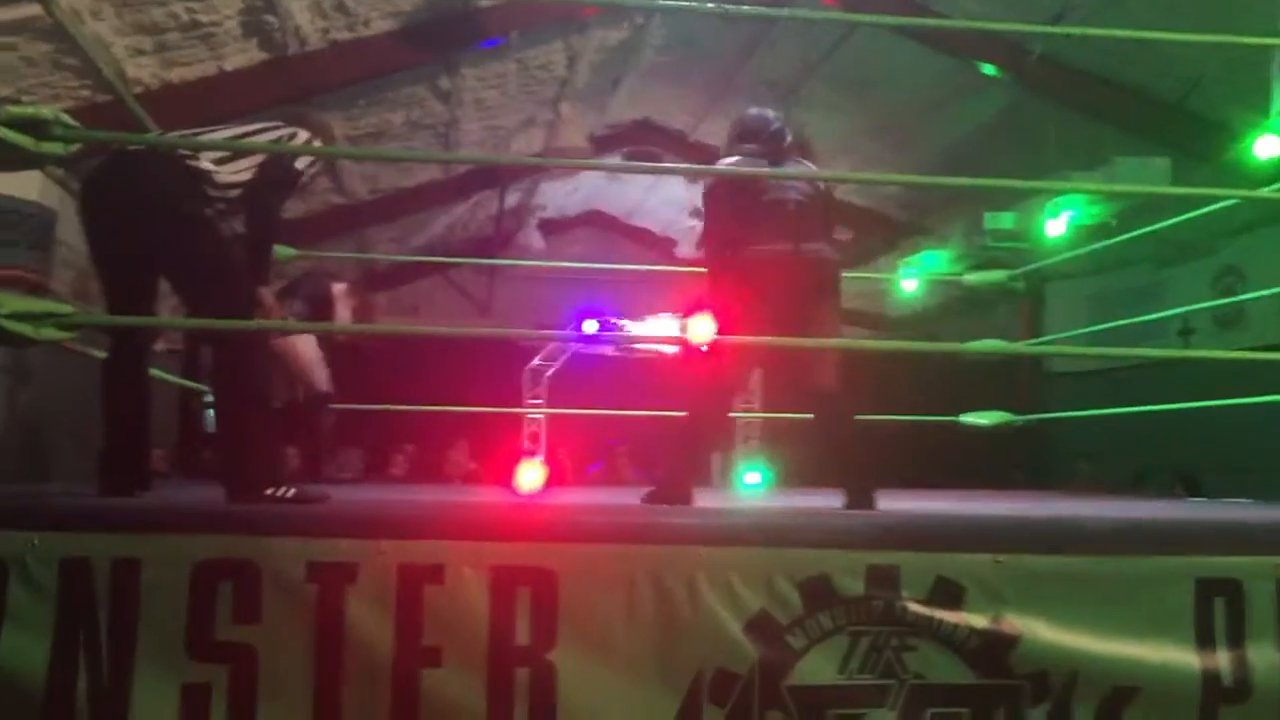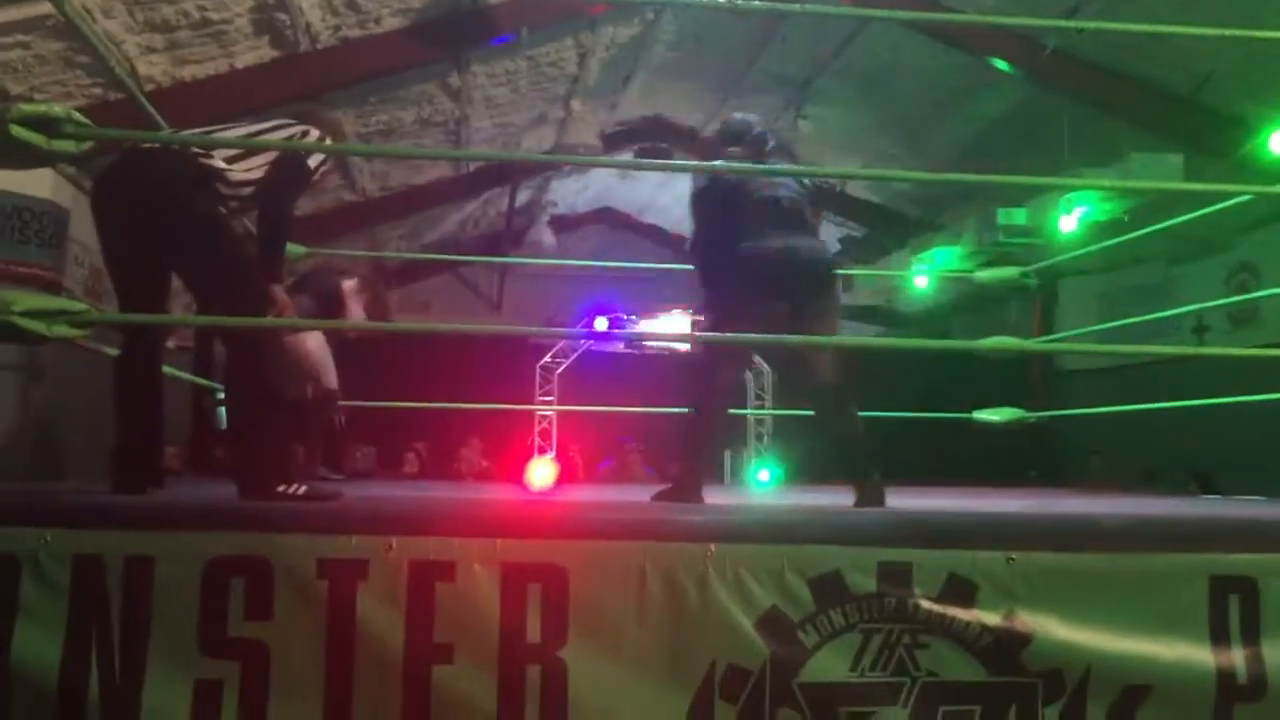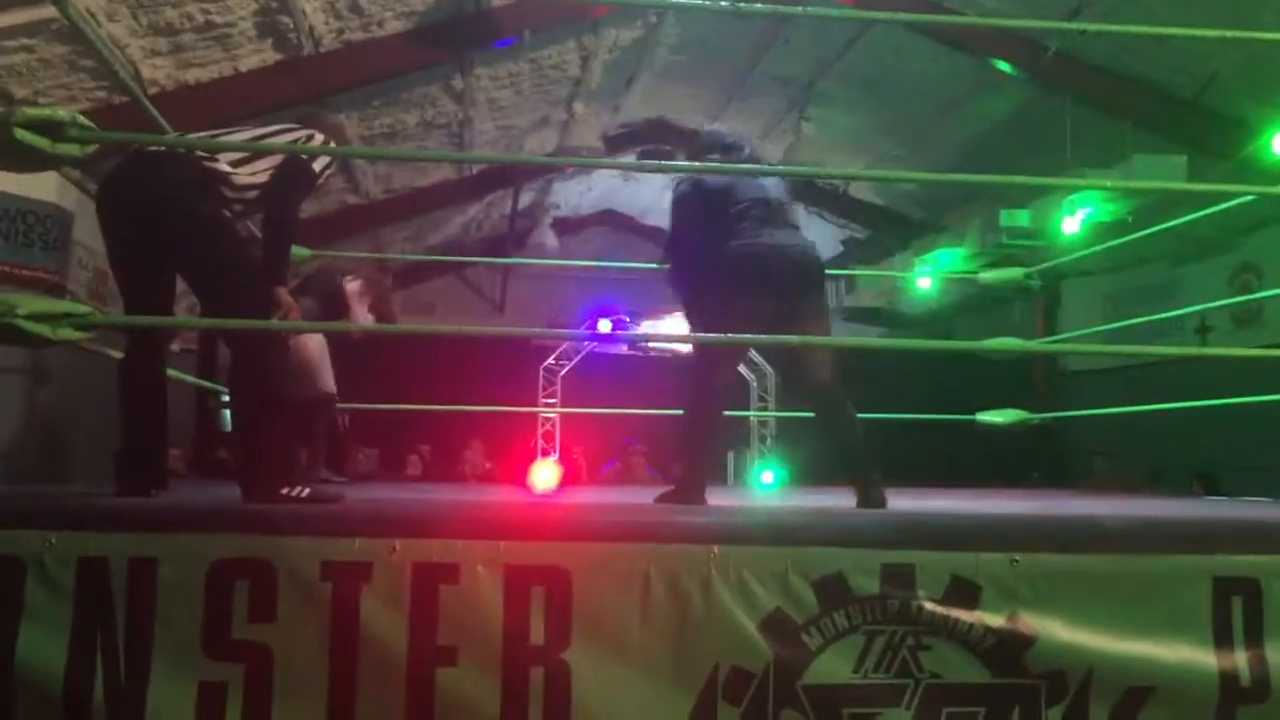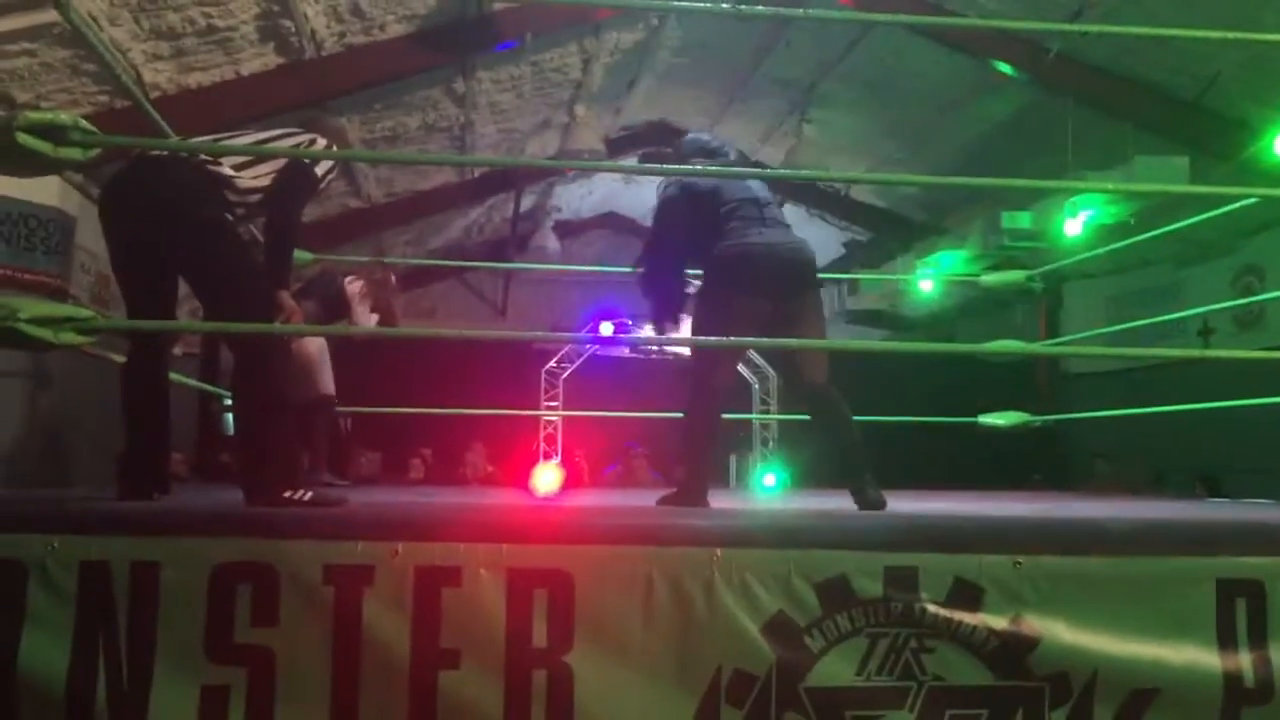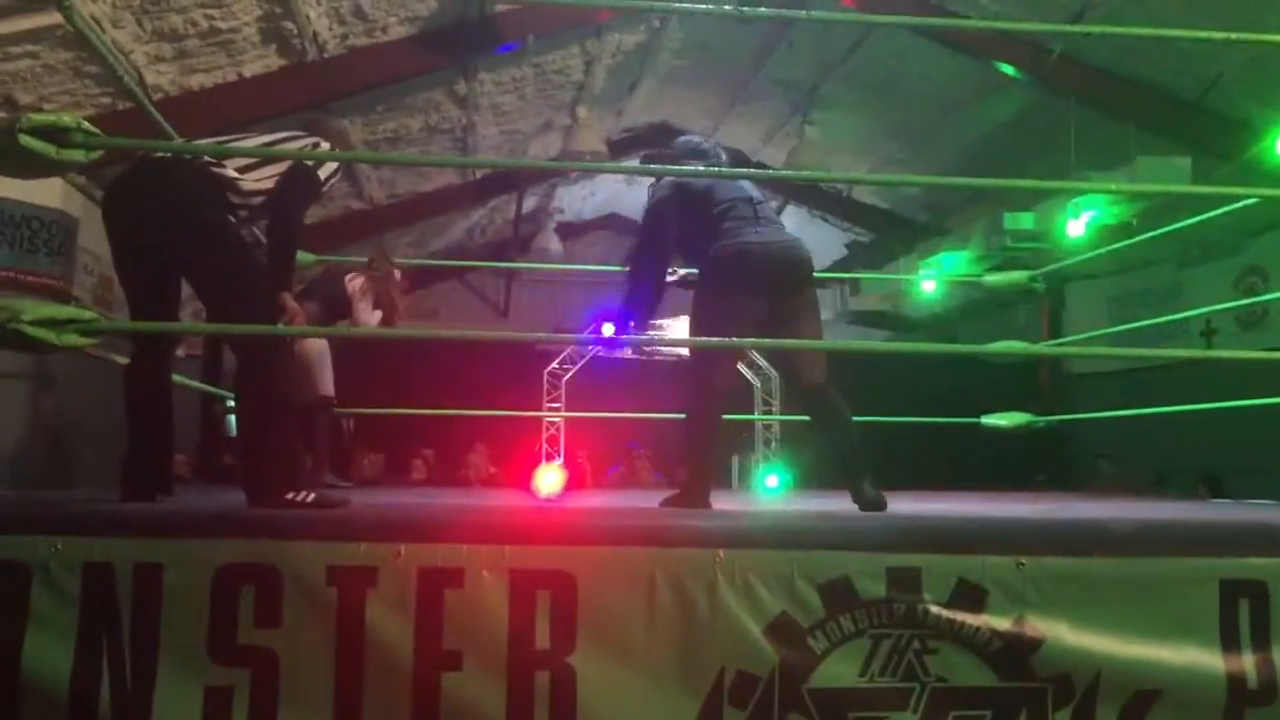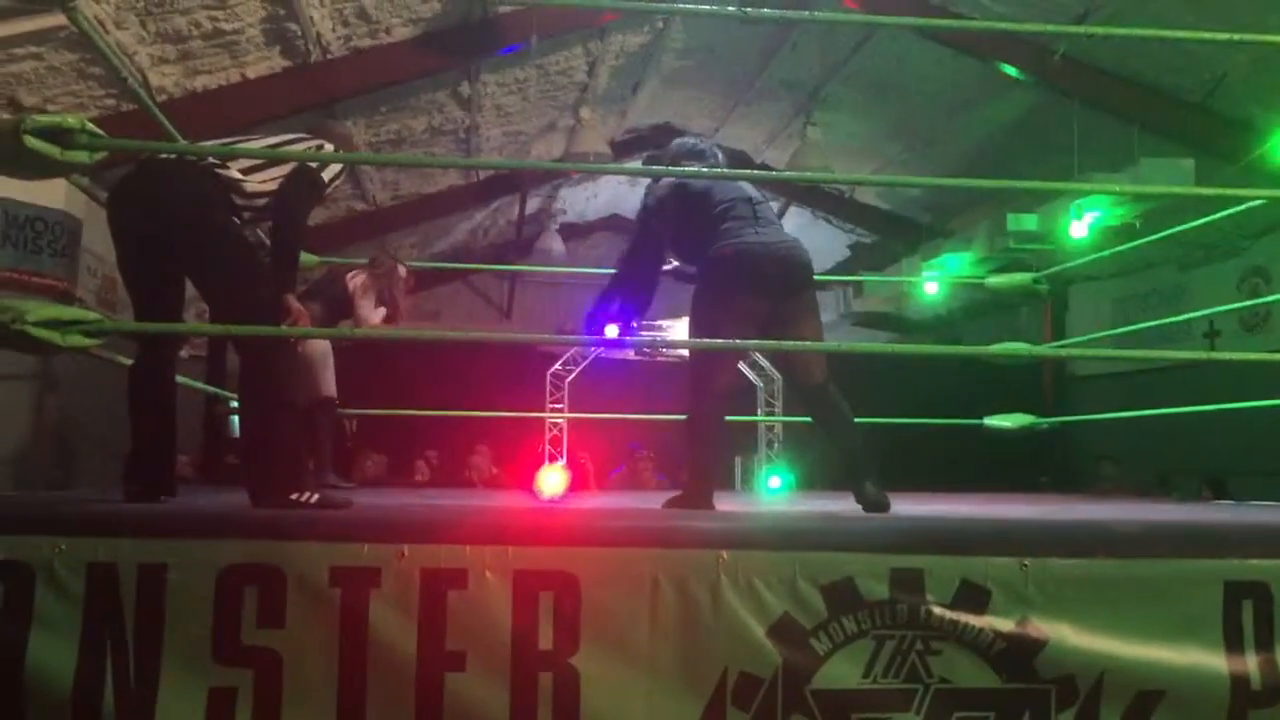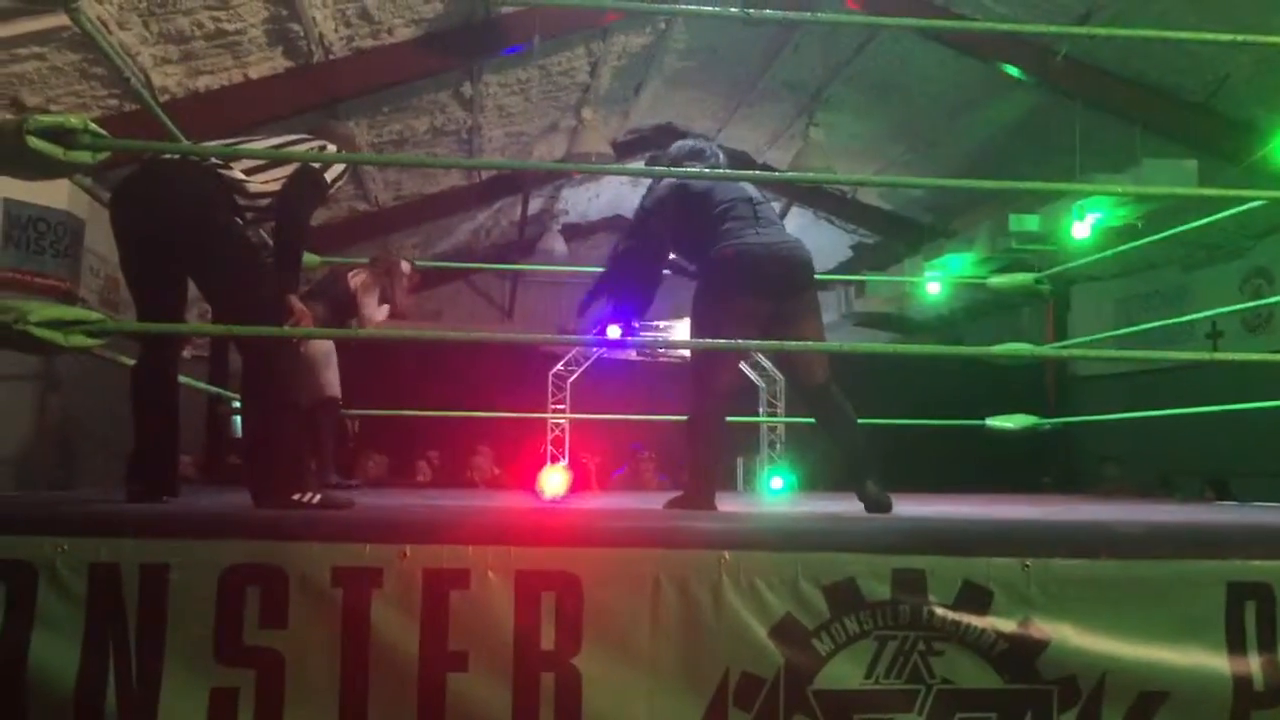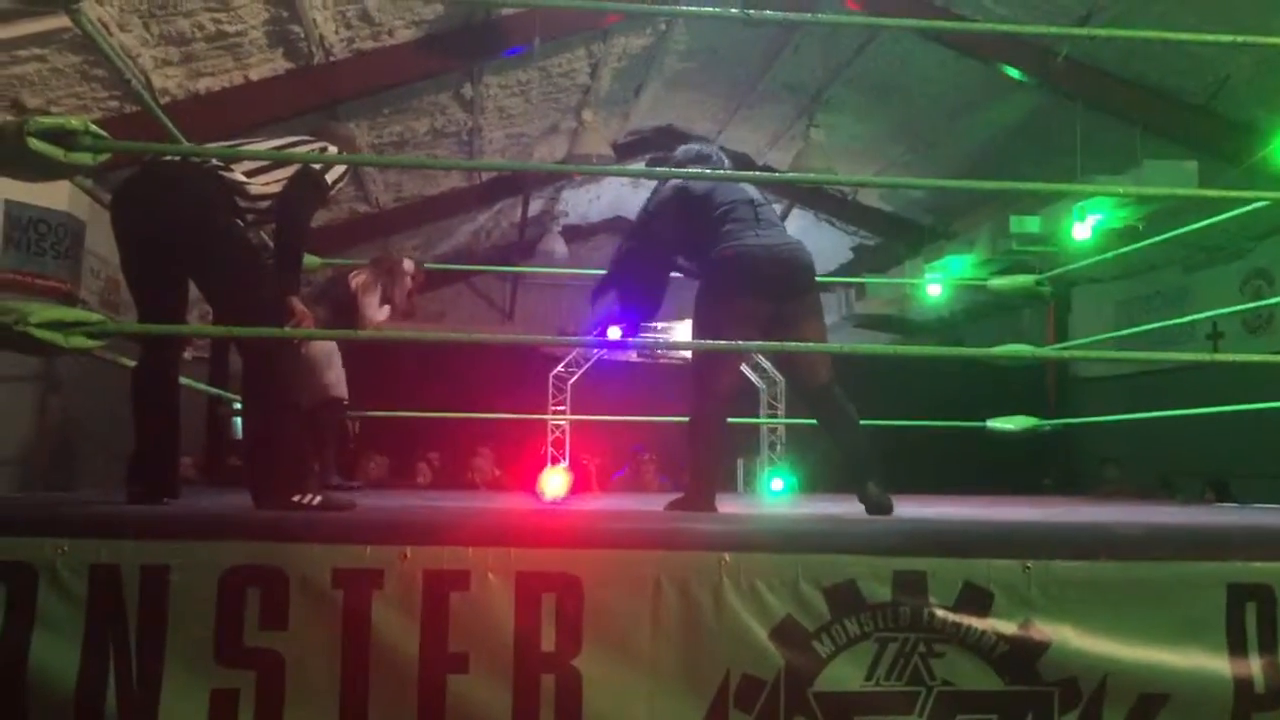
dt=0.1s
person 1, frame 1
left shoulder: (250, 135)
right shoulder: (305, 141)
right elbow: (265, 199)
right wrist: (258, 283)
left hip: (105, 182)
right hip: (167, 189)
left knee: (130, 333)
right knee: (239, 331)
left ankle: (121, 476)
right ankle: (255, 481)
person 1, frame 2
left shoulder: (258, 133)
right shoulder: (317, 139)
right elbow: (276, 196)
right wrist: (271, 281)
left hip: (118, 178)
right hip: (179, 188)
left knee: (142, 329)
right knee: (252, 330)
left ankle: (133, 473)
right ankle: (266, 479)
person 1, frame 3
left shoulder: (262, 138)
right shoulder: (320, 144)
right elbow: (281, 201)
right wrist: (275, 284)
left hip: (122, 183)
right hip: (184, 191)
left knee: (146, 334)
right knee: (256, 332)
left ankle: (137, 476)
right ankle: (271, 480)
person 1, frame 4
left shoulder: (262, 142)
right shoulder: (323, 148)
right elbow: (284, 204)
right wrist: (278, 287)
left hip: (126, 186)
right hip: (186, 195)
left knee: (149, 337)
right knee: (259, 337)
left ankle: (139, 479)
right ankle: (274, 484)
person 1, frame 5
left shoulder: (269, 146)
right shoulder: (326, 152)
right elbow: (287, 206)
right wrist: (281, 290)
left hip: (128, 189)
right hip: (189, 197)
left knee: (152, 340)
right knee: (262, 337)
left ankle: (143, 481)
right ankle: (276, 485)
person 1, frame 6
left shoulder: (271, 147)
right shoulder: (329, 155)
right elbow: (291, 208)
right wrist: (285, 291)
left hip: (133, 190)
right hip: (193, 199)
left knee: (156, 339)
right knee: (266, 339)
left ankle: (146, 481)
right ankle: (279, 486)
person 1, frame 7
left shoulder: (276, 148)
right shoulder: (332, 156)
right elbow: (293, 208)
right wrist: (288, 291)
left hip: (135, 191)
right hip: (197, 199)
left knee: (159, 341)
right knee: (268, 339)
left ankle: (149, 481)
right ankle: (282, 486)
person 1, frame 8
left shoulder: (275, 149)
right shoulder: (333, 157)
right elbow: (294, 209)
right wrist: (289, 293)
left hip: (136, 192)
right hip: (197, 201)
left knee: (160, 341)
right knee: (269, 341)
left ankle: (149, 483)
right ankle: (282, 488)
person 2, frame 1
left shoulder: (729, 172)
right shoulder: (808, 173)
left elbow: (718, 241)
right elbow: (825, 230)
left wrist: (721, 293)
left hip: (760, 280)
right hip: (817, 276)
left knee: (715, 386)
right knee: (826, 391)
left ankle: (679, 485)
right ankle: (859, 489)
person 2, frame 2
left shoulder: (717, 174)
right shoulder: (793, 175)
left elbow: (708, 244)
left wrist: (716, 294)
left hip: (756, 274)
right hip: (813, 271)
left knee: (713, 383)
right knee: (829, 385)
left ankle: (689, 484)
right ankle: (865, 482)
person 2, frame 3
left shoulder: (694, 182)
right shoulder: (772, 182)
left elbow: (685, 248)
left wrist: (694, 304)
left hip: (745, 271)
right hip: (804, 266)
left knee: (708, 384)
right knee: (823, 383)
left ankle: (691, 485)
right ankle: (868, 484)
person 2, frame 4
left shoulder: (681, 185)
right shoulder: (754, 184)
left elbow: (666, 250)
left wrist: (665, 307)
right wrist: (707, 287)
left hip: (740, 271)
right hip: (796, 263)
left knee: (707, 386)
right knee: (817, 384)
left ankle: (693, 488)
right ankle: (863, 484)
person 2, frame 5
left shoulder: (675, 186)
right shoulder: (743, 184)
left elbow: (653, 252)
left wrist: (635, 309)
right wrist: (692, 277)
left hip: (739, 270)
right hip: (793, 263)
left knee: (708, 387)
right knee: (814, 384)
left ankle: (697, 489)
right ankle: (863, 483)
person 2, frame 6
left shoulder: (672, 187)
right shoulder: (741, 185)
left elbow: (644, 254)
left wrist: (615, 306)
right wrist: (686, 269)
left hip: (736, 271)
right hip: (791, 263)
left knee: (709, 389)
right knee: (816, 385)
left ankle: (698, 492)
right ankle: (866, 483)
person 2, frame 7
left shoulder: (674, 187)
right shoulder: (744, 187)
left elbow: (637, 250)
left wrist: (617, 302)
right wrist: (678, 263)
left hip: (738, 270)
right hip: (793, 264)
left knee: (711, 389)
right knee: (818, 385)
left ankle: (700, 492)
right ankle: (868, 483)
person 2, frame 8
left shoulder: (677, 190)
right shoulder: (747, 189)
left elbow: (640, 252)
left wrist: (620, 302)
right wrist: (686, 264)
left hip: (740, 272)
right hip: (794, 265)
left knee: (713, 390)
right knee: (821, 387)
left ankle: (701, 493)
right ankle: (870, 485)
person 3, frame 1
left shoulder: (317, 283)
right shoulder: (344, 291)
right elbow: (339, 332)
left knee: (287, 401)
right knee: (318, 392)
right ankle: (316, 467)
person 3, frame 2
left shoulder: (330, 280)
right shoulder: (355, 286)
right wrist: (362, 315)
left knee: (298, 398)
right knee: (326, 389)
right ankle: (312, 465)
person 3, frame 3
left shoulder: (339, 281)
right shoulder: (360, 287)
right elbow: (358, 327)
right wrist: (372, 316)
right hip: (302, 323)
left knee: (302, 398)
right knee: (323, 394)
right ankle: (315, 466)
person 3, frame 4
left shoulder: (343, 282)
right shoulder: (362, 287)
right elbow: (361, 328)
right wrist: (377, 315)
right hip: (304, 326)
left knee: (303, 400)
right knee: (322, 397)
right ankle: (317, 470)
person 3, frame 5
left shoulder: (348, 279)
right shoulder: (363, 283)
right elbow: (363, 326)
right wrist: (382, 310)
right hip: (307, 327)
left knee: (305, 400)
right knee: (322, 398)
right ankle: (320, 471)
person 3, frame 6
left shoulder: (354, 278)
right shoulder: (366, 281)
right elbow: (367, 324)
right wrist: (386, 307)
right hip: (310, 327)
left knee: (307, 400)
right knee: (325, 399)
right ankle: (323, 472)
person 3, frame 7
left shoulder: (366, 279)
right shoulder: (369, 280)
right elbow: (369, 322)
right wrist: (390, 304)
right hip: (314, 327)
left knee: (312, 401)
right knee: (329, 399)
right ankle: (326, 471)
person 3, frame 8
left shoulder: (370, 281)
right shoulder: (371, 279)
right elbow: (370, 322)
right wrist: (392, 304)
right hip: (317, 329)
left knee: (314, 402)
right knee: (335, 400)
right ankle: (328, 473)
